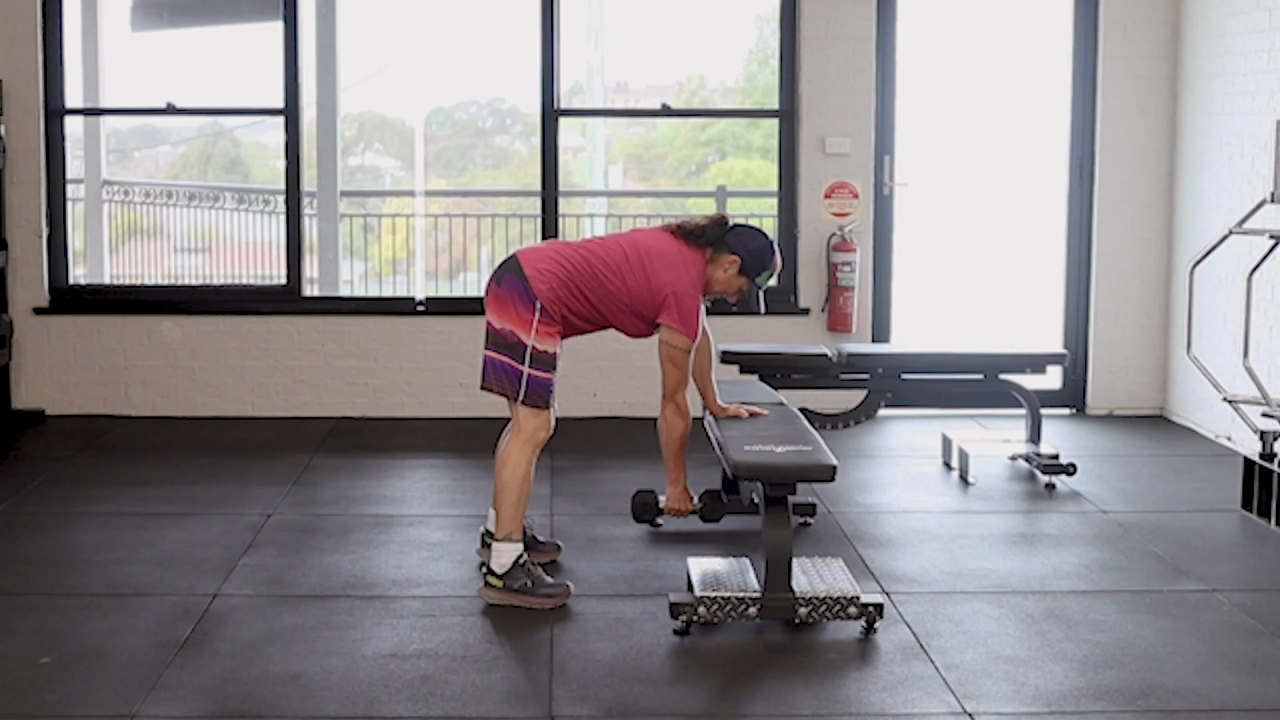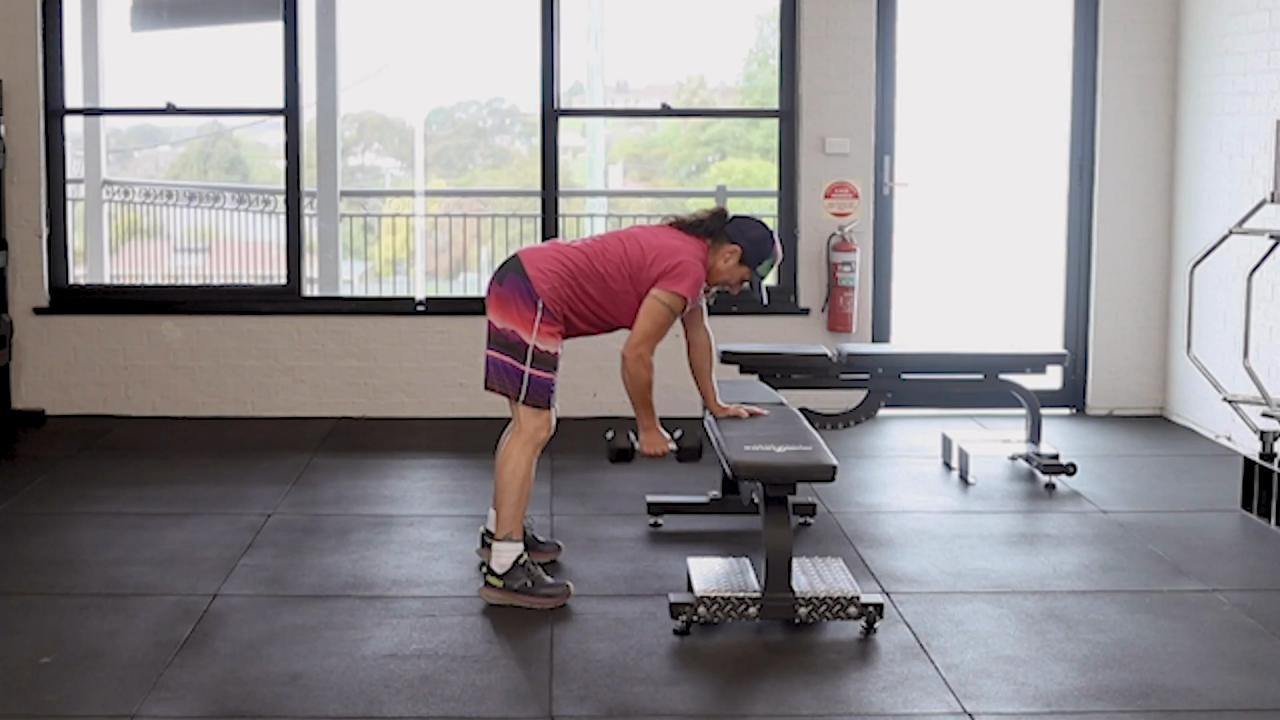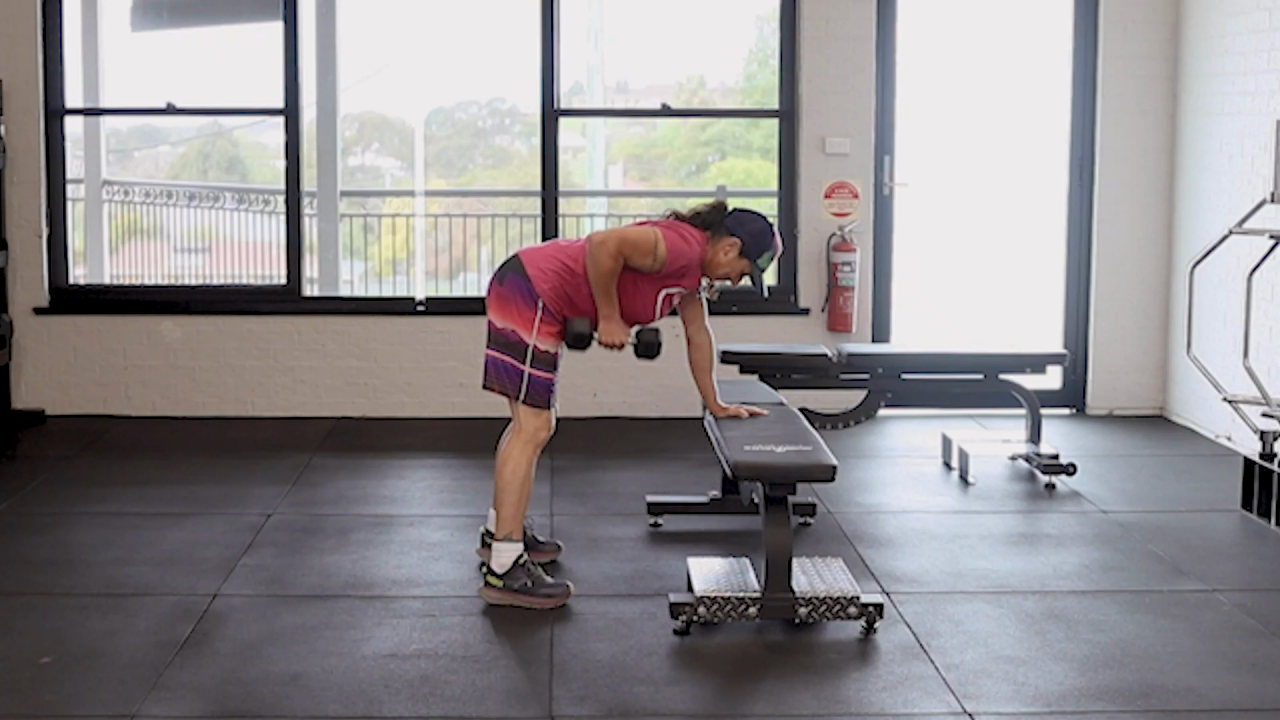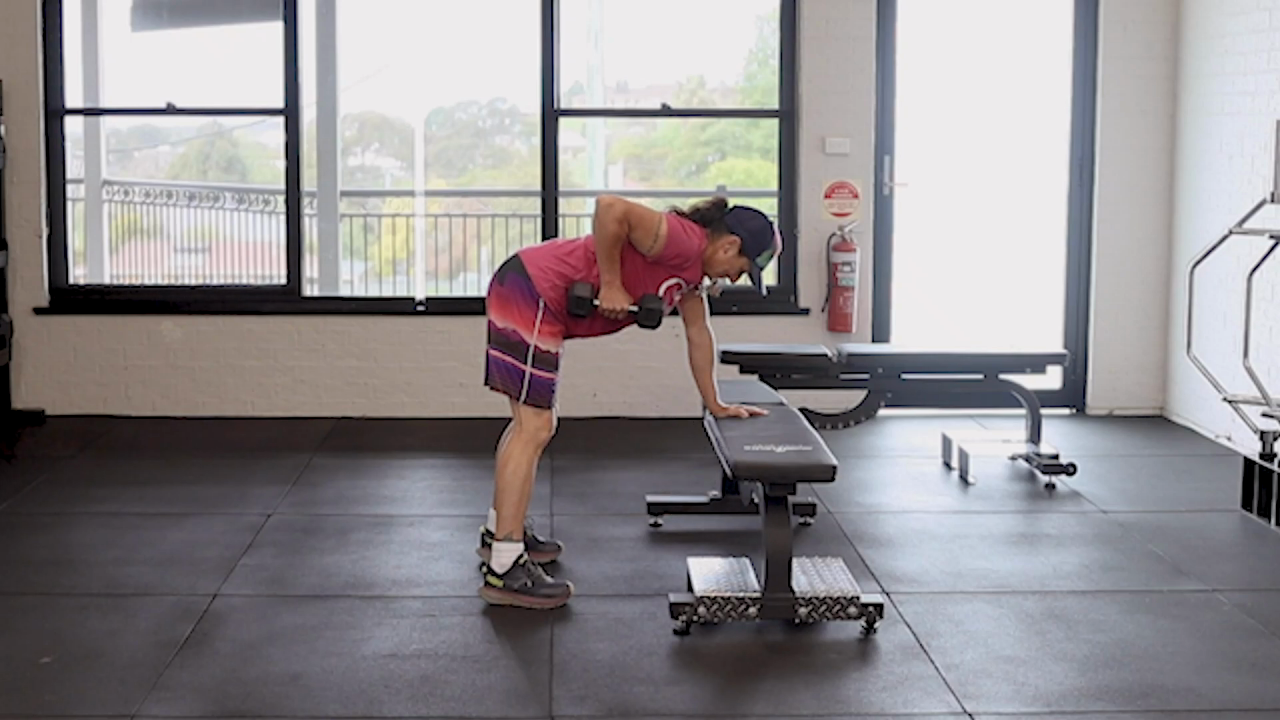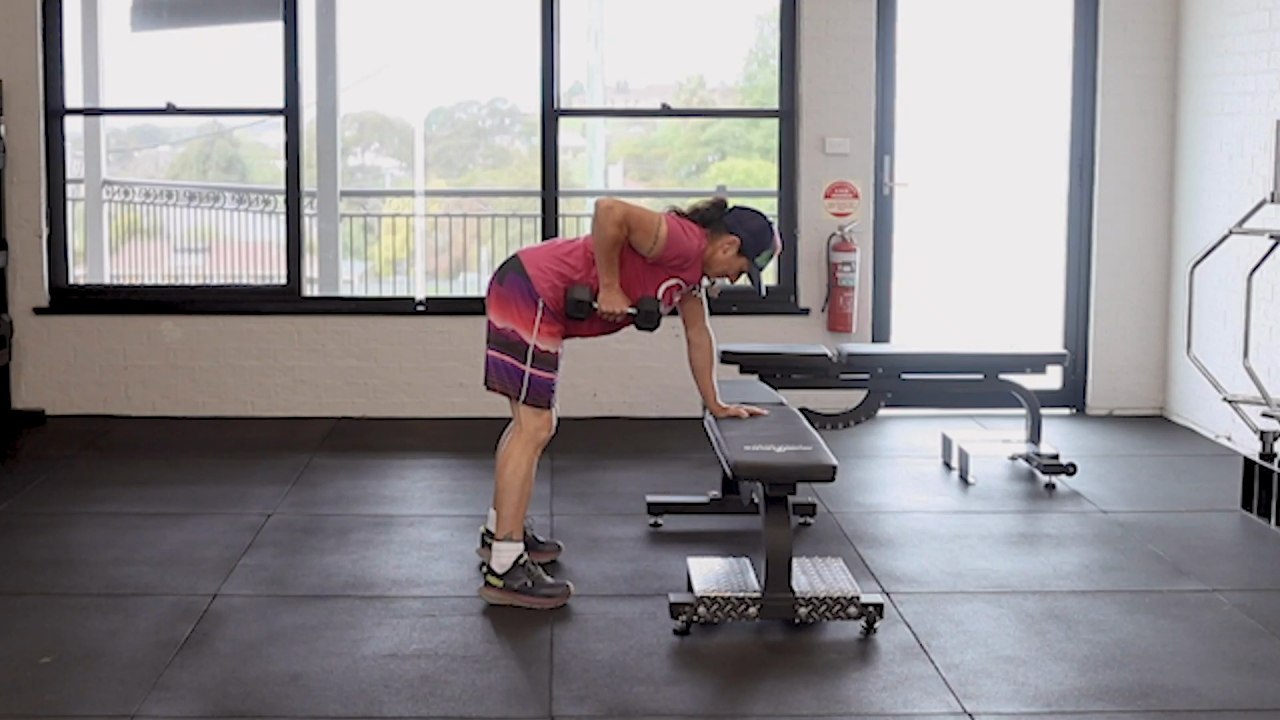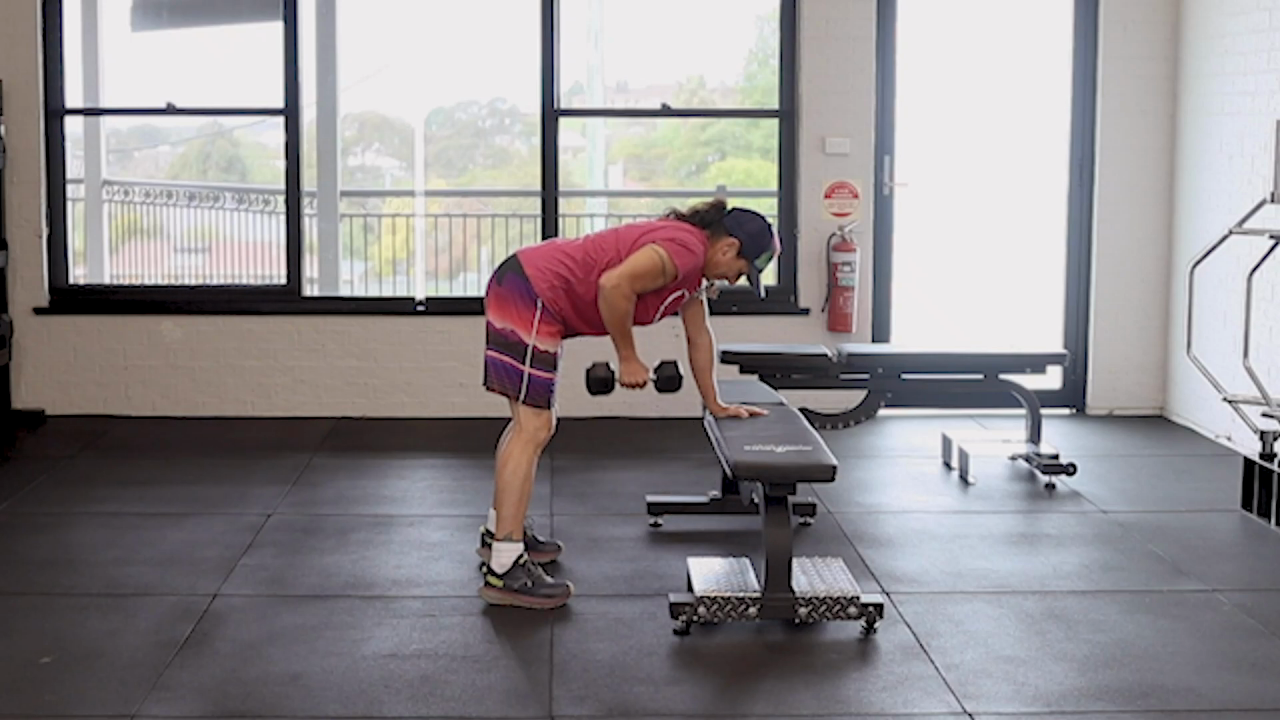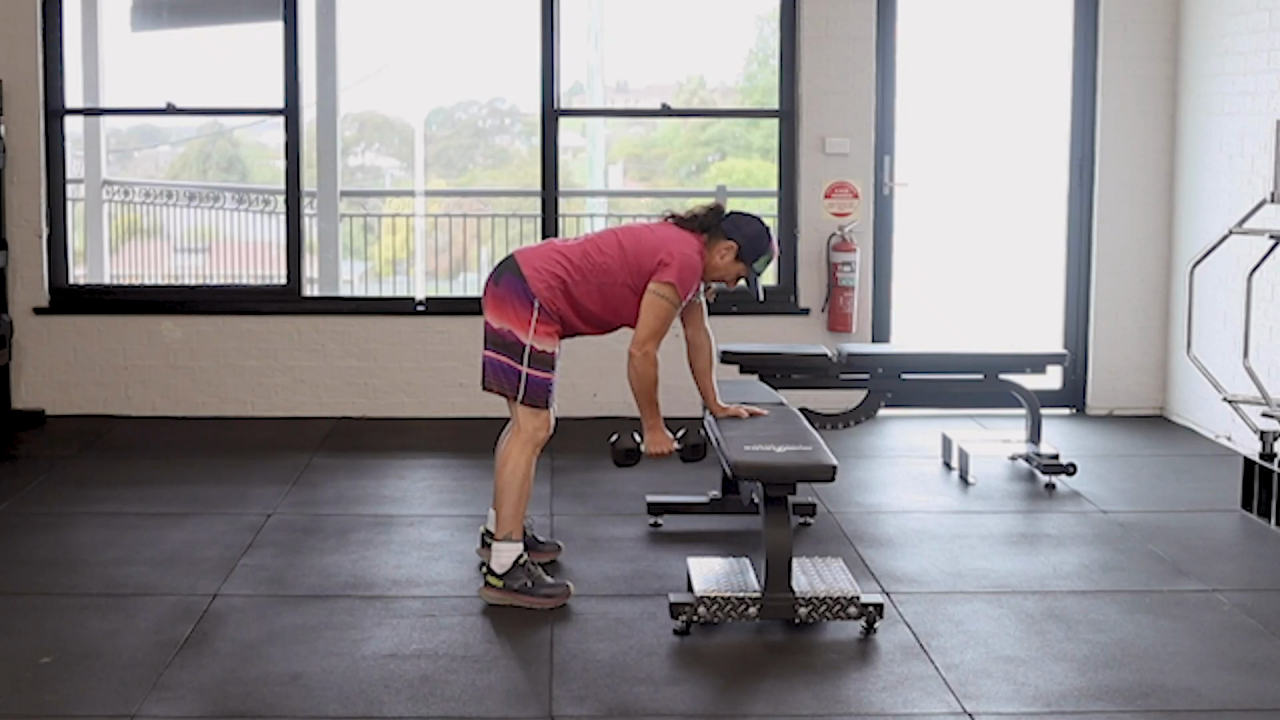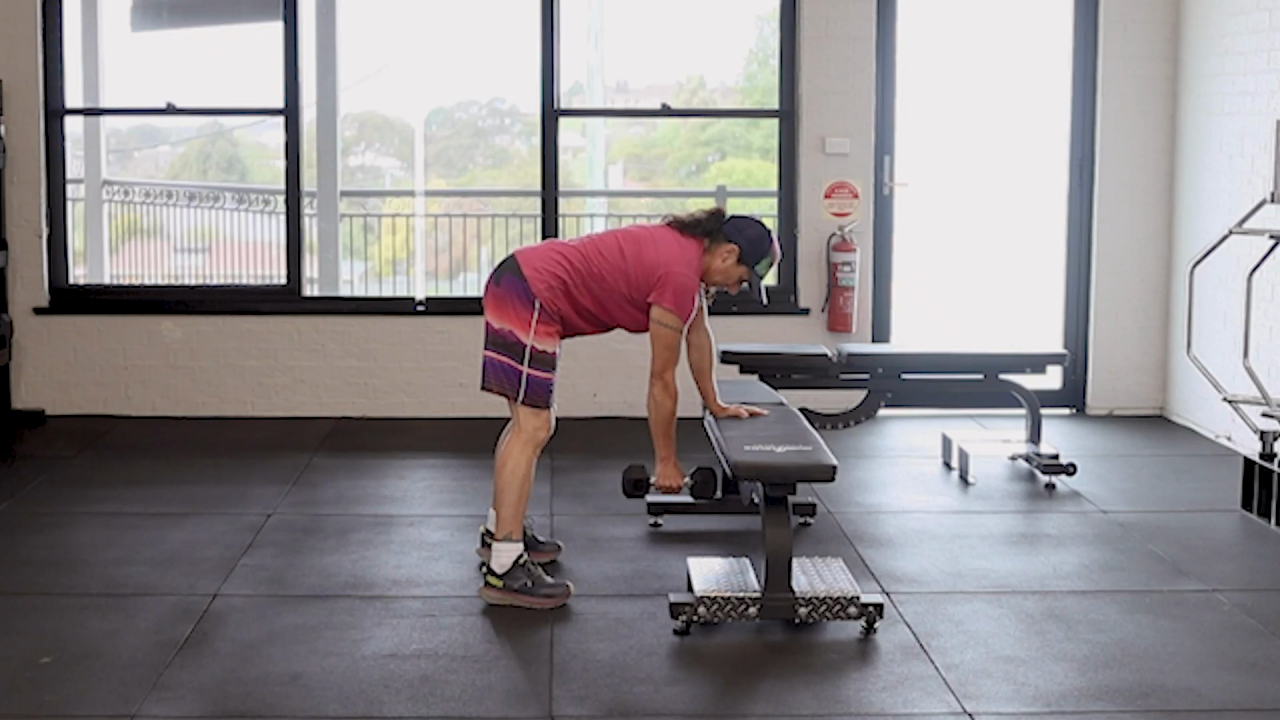
dt=0.5s
person 1, frame 1
left shoulder: (690, 255)
right shoulder: (683, 288)
left elbow: (699, 335)
right elbow: (673, 403)
left wrist: (715, 405)
right wrist: (677, 485)
left hip: (521, 281)
right hip: (530, 296)
left knee: (528, 420)
right knee: (532, 430)
left ankle: (499, 529)
right ankle: (504, 569)
person 1, frame 2
left shoulder: (691, 251)
right shoulder: (686, 268)
left elbow: (697, 332)
right elbow: (635, 355)
left wrist: (715, 404)
right wrist: (649, 429)
left hip: (523, 286)
right hip: (531, 295)
left knee: (529, 421)
right knee: (533, 429)
left ankle: (499, 530)
right ankle: (504, 569)
person 1, frame 3
left shoulder: (692, 263)
right shoulder: (682, 249)
left elbow: (697, 332)
right elbow: (603, 243)
left wrist: (715, 404)
right wrist: (608, 318)
left hip: (526, 292)
right hip: (529, 294)
left knee: (530, 421)
right knee: (533, 430)
left ankle: (499, 530)
right ankle: (504, 570)
person 1, frame 4
left shoulder: (693, 264)
right shoulder: (683, 243)
left elbow: (698, 332)
right elbow: (610, 207)
left wrist: (715, 404)
right wrist: (611, 284)
left hip: (529, 295)
right hip: (529, 293)
left knee: (531, 422)
right knee: (535, 428)
left ankle: (500, 529)
right ankle: (504, 569)
person 1, frame 5
left shoulder: (693, 263)
right shoulder: (682, 243)
left elbow: (697, 332)
right elbow: (609, 210)
left wrist: (714, 403)
right wrist: (609, 286)
left hip: (528, 294)
right hip: (529, 293)
left knee: (531, 421)
right knee: (535, 429)
left ankle: (500, 530)
right ankle: (504, 570)
person 1, frame 6
left shoulder: (692, 259)
right shoulder: (685, 251)
left elbow: (698, 334)
right elbow: (613, 285)
left wrist: (715, 404)
right wrist: (628, 360)
left hip: (526, 293)
right hip: (528, 294)
left knee: (531, 421)
right knee: (534, 429)
left ankle: (500, 530)
right ankle: (505, 569)
person 1, frame 7
left shoulder: (688, 250)
right shoulder: (683, 260)
left elbow: (697, 333)
right elbow: (642, 352)
left wrist: (715, 404)
right wrist: (653, 428)
left hip: (521, 288)
right hip: (527, 296)
left knee: (529, 421)
right knee: (533, 430)
left ankle: (501, 530)
right ankle: (504, 570)
person 1, frame 8
left shoulder: (689, 251)
right shoulder: (679, 274)
left elbow: (698, 334)
right elbow: (661, 381)
left wrist: (715, 405)
right wrist: (667, 462)
left hip: (520, 286)
right hip: (529, 296)
left knee: (529, 421)
right knee: (533, 429)
left ankle: (499, 530)
right ankle: (505, 570)
